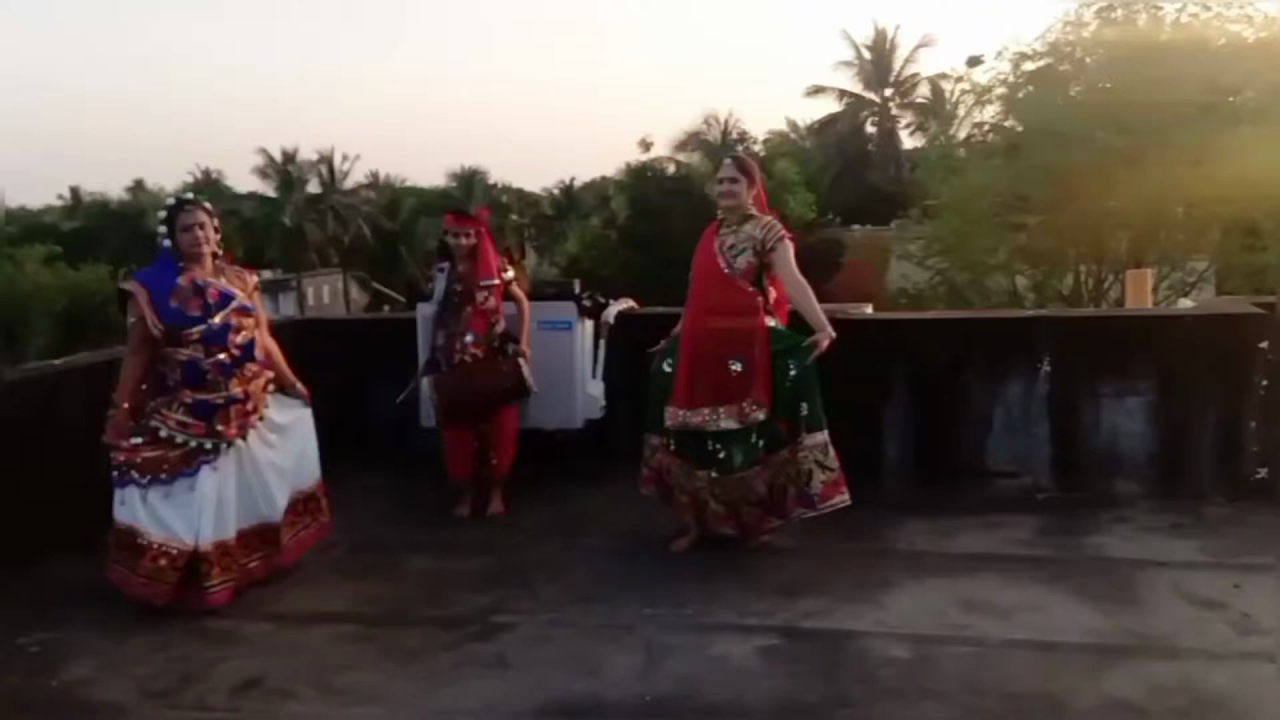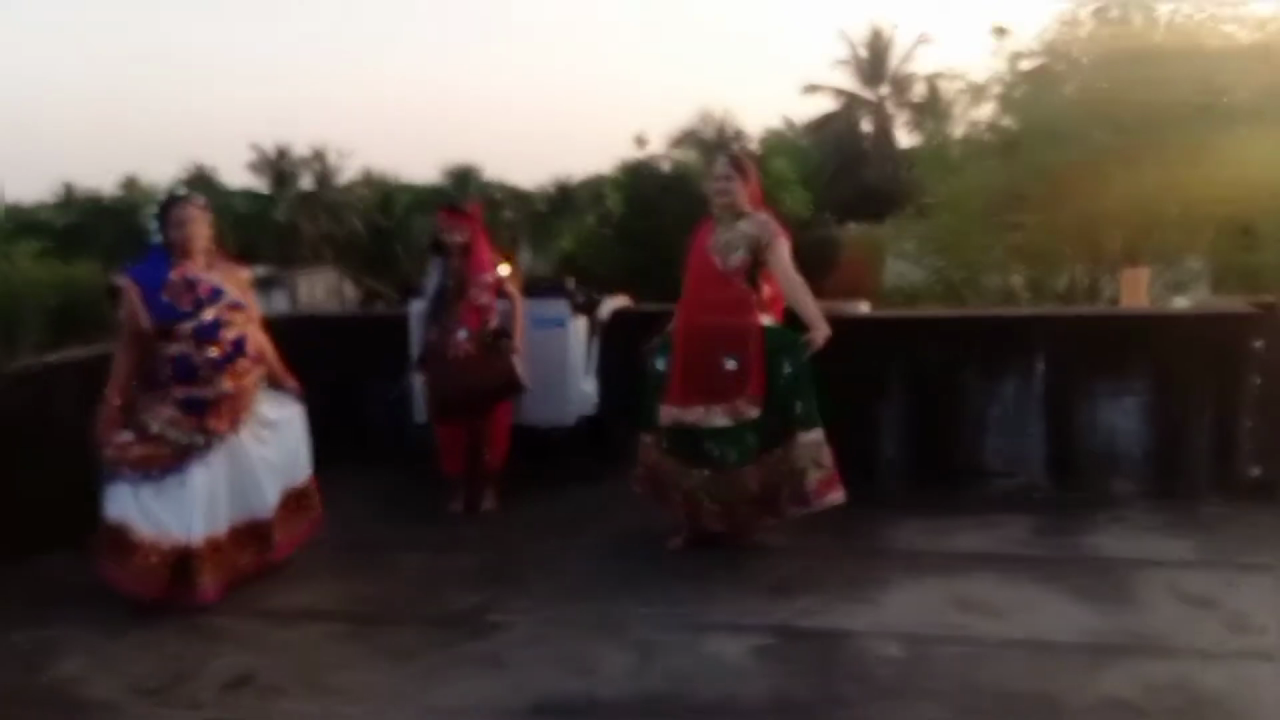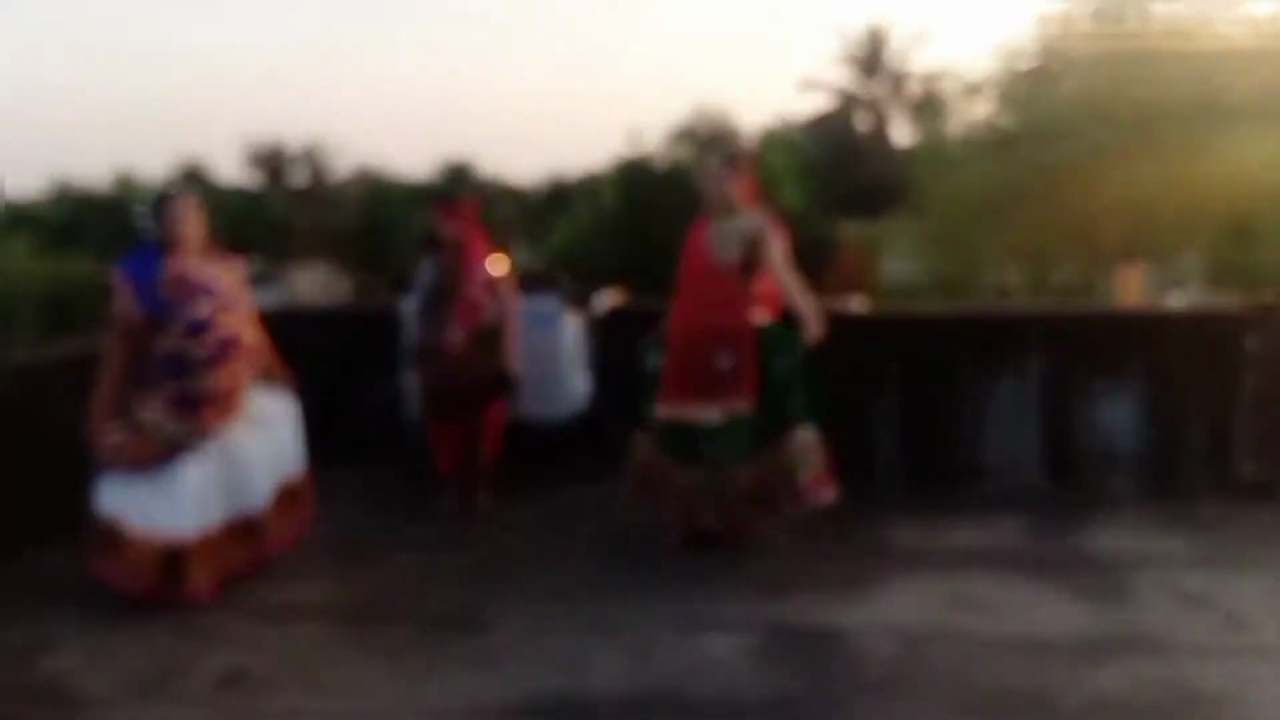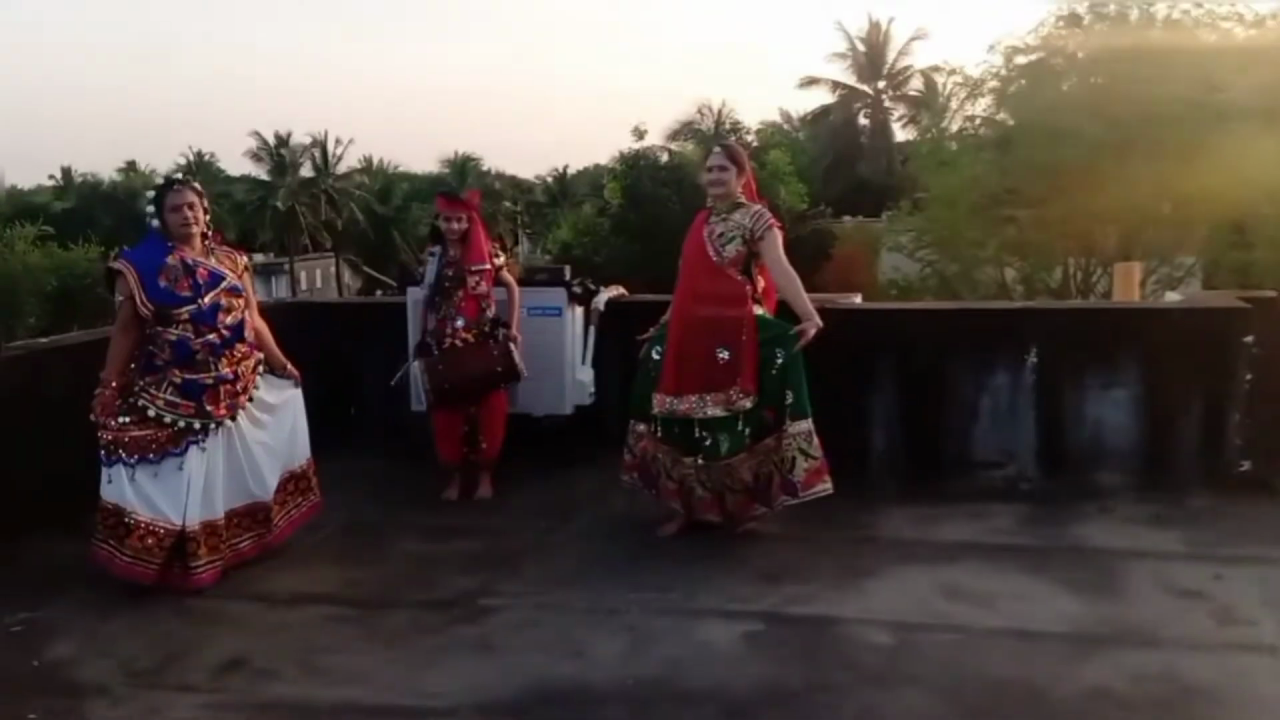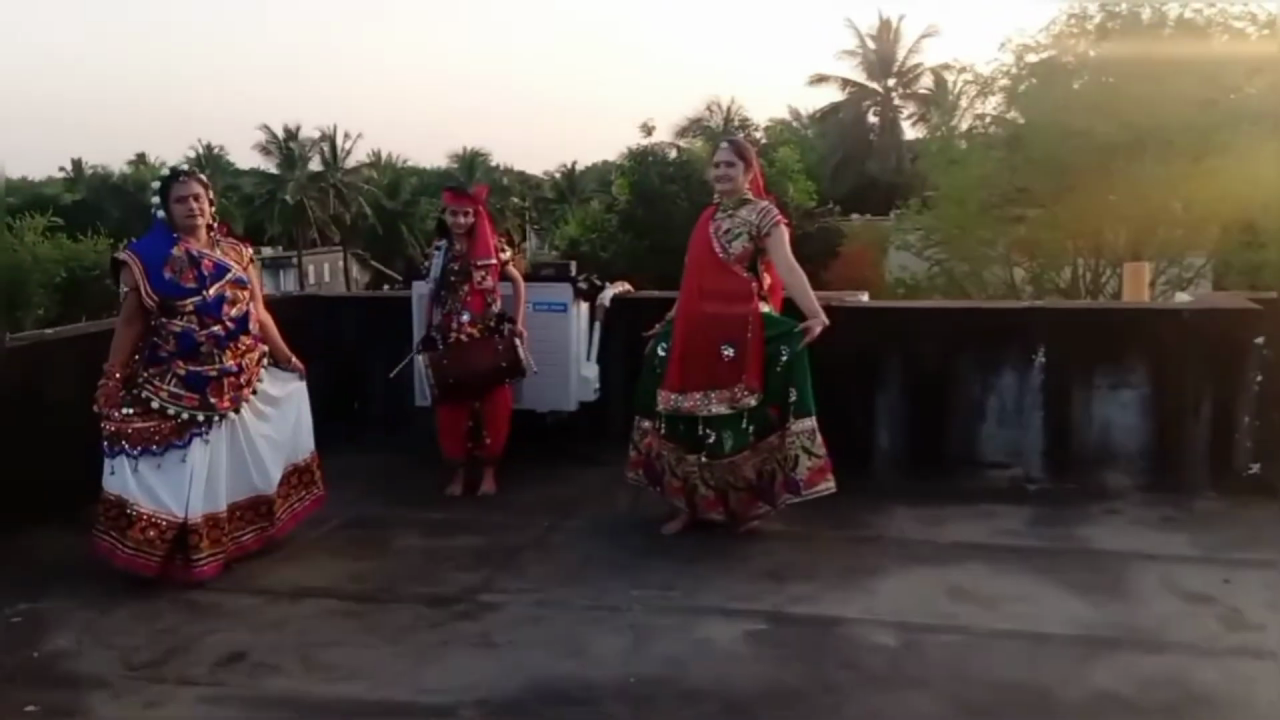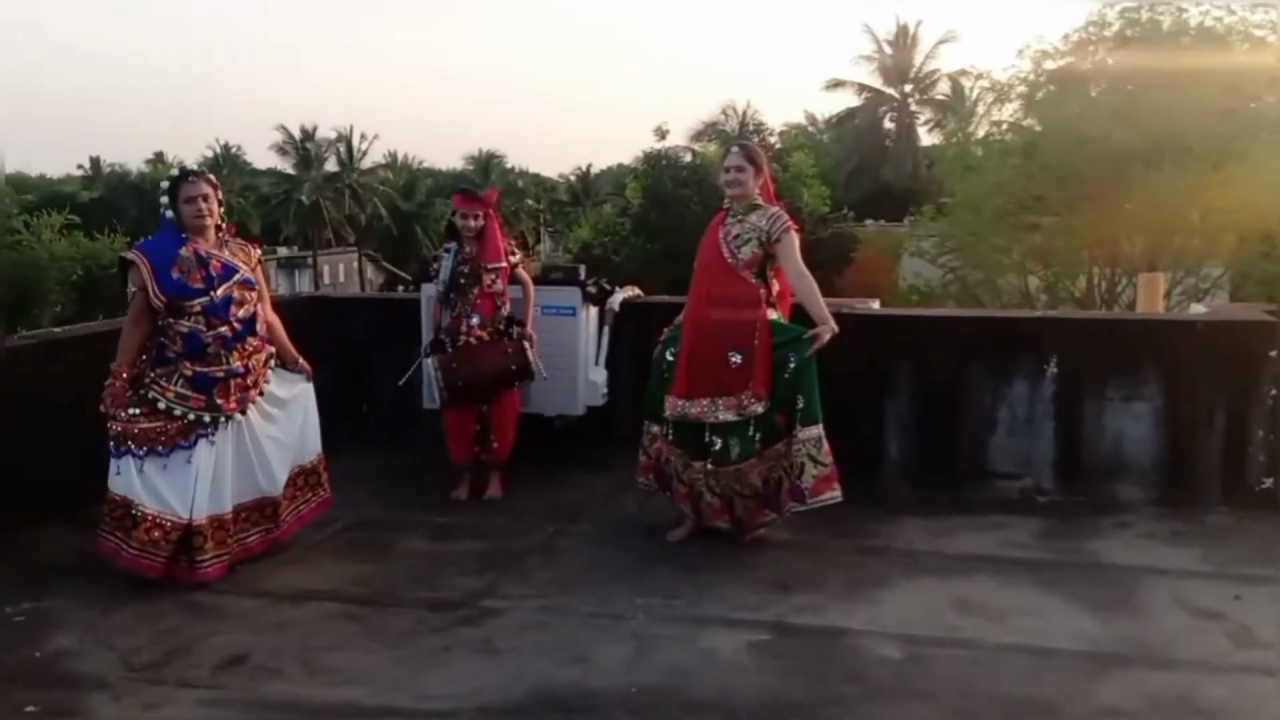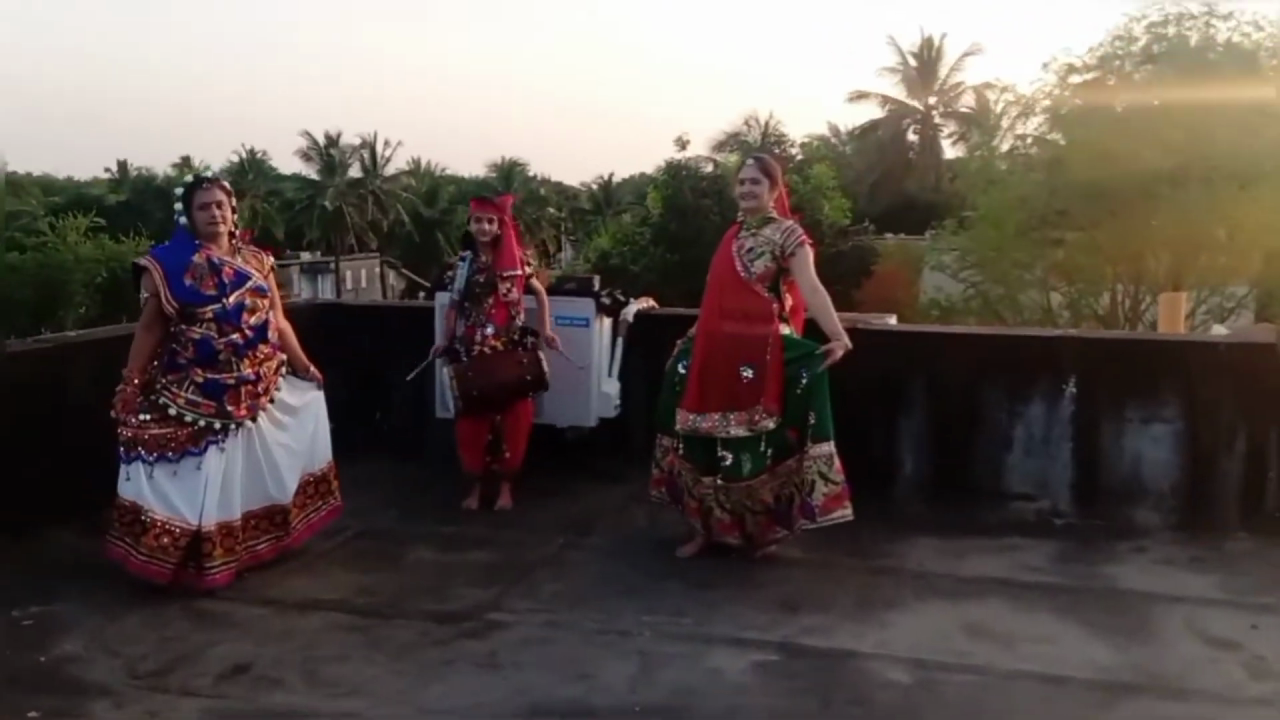
dt=0.2s
person 1, frame 1
left shoulder: (241, 280)
right shoulder: (154, 288)
left elbow: (264, 339)
right elbow: (138, 353)
left wrist: (291, 383)
right wrist: (121, 410)
left hip: (248, 409)
right hip: (186, 417)
left knee: (246, 492)
right knee: (194, 499)
left ankle: (249, 563)
right ankle: (201, 576)
person 1, frame 2
left shoulder: (234, 276)
right shoulder: (146, 282)
left elbow: (256, 335)
right elbow: (130, 347)
left wrist: (281, 377)
right wrist: (113, 404)
left hip: (239, 404)
right hip: (177, 410)
left knee: (239, 487)
right knee: (188, 495)
left ankle: (240, 557)
right ankle: (191, 571)
person 1, frame 3
left shoulder: (227, 271)
right shoulder: (141, 277)
left elbow: (249, 330)
right elbow: (122, 340)
left wrist: (274, 372)
right wrist: (106, 401)
left hip: (229, 398)
right hip: (169, 404)
left knee: (231, 484)
right knee: (178, 491)
left ankle: (233, 553)
right ankle: (183, 569)
person 1, frame 4
left shoulder: (231, 261)
right shoulder: (143, 266)
left elbow: (253, 320)
right elbow: (126, 330)
left wrist: (281, 364)
right wrist: (108, 390)
left hip: (235, 388)
right hip: (174, 395)
left knee: (235, 471)
right knee: (181, 478)
left ankle: (235, 542)
right ankle: (187, 556)
person 1, frame 5
left shoulder: (236, 253)
right shoulder: (148, 258)
left elbow: (257, 312)
right elbow: (130, 321)
left wrist: (285, 358)
right wrist: (112, 380)
left hip: (238, 381)
right hip: (178, 387)
left knee: (236, 465)
right knee: (186, 470)
left ankle: (237, 535)
right ankle: (190, 549)
person 1, frame 6
left shoulder: (244, 253)
right shoulder: (156, 257)
left elbow: (265, 313)
right elbow: (138, 321)
left wrist: (292, 359)
right wrist: (119, 380)
left hip: (245, 382)
right hip: (184, 388)
left knee: (242, 467)
right knee: (191, 471)
left ankle: (241, 537)
right ankle: (194, 550)
person 1, frame 7
left shoulder: (257, 261)
right shoulder: (169, 264)
left elbow: (277, 320)
right elbow: (150, 327)
left wrist: (304, 367)
right wrist: (130, 386)
left hip: (257, 389)
right hip: (196, 394)
left knee: (252, 472)
right knee: (200, 477)
left ankle: (253, 545)
right ankle: (203, 558)
person 2, frame 1
left shoulder: (767, 229)
right shoulder: (711, 232)
left elbow: (792, 280)
left wrist: (822, 327)
right wrist: (677, 336)
left hip: (749, 344)
right hip: (702, 346)
left knee: (749, 432)
right knee: (696, 434)
left ankle: (754, 518)
right ankle: (700, 518)
person 2, frame 2
left shoulder: (761, 226)
right shoulder: (705, 230)
left elbow: (786, 277)
left wrist: (816, 324)
right wrist: (673, 333)
left hip: (742, 342)
right hip: (698, 343)
left knee: (742, 430)
right knee: (691, 432)
left ankle: (747, 516)
right ankle: (694, 517)
person 2, frame 3
left shoulder: (755, 223)
right shoulder: (700, 227)
left elbow: (780, 274)
left wrist: (810, 321)
right wrist: (669, 331)
left hip: (737, 340)
right hip: (693, 340)
left knee: (737, 429)
right knee: (687, 428)
left ankle: (742, 514)
right ankle: (688, 513)
person 2, frame 4
left shoulder: (756, 217)
right shoulder: (701, 220)
left elbow: (779, 269)
left wrist: (809, 316)
right wrist: (667, 324)
left hip: (736, 333)
right hip: (691, 334)
left knee: (735, 421)
right knee: (685, 422)
left ankle: (740, 504)
right ankle: (686, 505)
person 2, frame 5
left shoulder: (763, 213)
right shoulder: (707, 217)
left elbow: (786, 266)
left wrist: (815, 313)
right wrist: (672, 319)
left hip: (742, 330)
right hip: (696, 330)
left knee: (741, 418)
right knee: (689, 418)
left ankle: (745, 503)
right ankle: (690, 503)
person 2, frame 6
left shoulder: (773, 219)
right shoulder: (718, 221)
left elbow: (796, 272)
left wrist: (825, 321)
right wrist: (681, 325)
left hip: (750, 336)
right hip: (705, 336)
left knee: (748, 425)
right knee: (696, 426)
left ankle: (751, 512)
right ankle: (697, 510)
person 2, frame 7
left shoulder: (787, 233)
right shoulder: (732, 234)
left elbow: (810, 288)
left wrist: (838, 337)
right wrist: (694, 338)
left hip: (762, 351)
right hip: (717, 350)
left knee: (759, 441)
right knee: (707, 439)
left ankle: (761, 529)
right ankle: (708, 525)
person 3, frame 1
left shoulder: (495, 267)
right shoulder: (442, 271)
left elbow: (522, 301)
right elbow: (439, 317)
left wrist: (522, 343)
right wrist: (433, 358)
left hip: (492, 358)
right hip: (454, 362)
left knee: (497, 424)
right knee: (458, 426)
left ankle: (497, 492)
right ankle: (465, 493)
person 3, frame 2
left shoulder: (488, 264)
right shoulder: (436, 268)
left elbow: (514, 299)
right elbow: (431, 312)
left wrist: (514, 339)
right wrist: (426, 353)
left hip: (484, 354)
right hip: (447, 356)
left knee: (489, 421)
right knee: (451, 421)
left ankle: (488, 488)
right ankle: (457, 488)
person 3, frame 3
left shoulder: (483, 261)
right shoulder: (432, 265)
left elbow: (507, 296)
right elbow: (427, 310)
left wrist: (506, 338)
right wrist: (424, 347)
left hip: (478, 351)
right hip: (442, 354)
left knee: (483, 415)
right knee: (445, 417)
left ankle: (480, 482)
right ankle: (452, 482)
person 3, frame 4
left shoulder: (485, 252)
right shoulder: (433, 256)
left elbow: (511, 286)
right elbow: (428, 302)
left wrist: (512, 328)
right wrist: (423, 341)
right hip: (444, 345)
left knee: (486, 408)
right knee: (448, 410)
left ankle: (485, 475)
right ankle: (454, 476)
person 3, frame 5
left shoulder: (492, 247)
right shoulder: (439, 250)
left elbow: (517, 281)
right elbow: (432, 295)
left wrist: (517, 322)
right wrist: (427, 335)
left hip: (487, 337)
right hip: (449, 339)
left knee: (491, 404)
right knee: (452, 405)
left ankle: (489, 471)
right ankle: (458, 472)
person 3, frame 6
left shoulder: (501, 250)
right shoulder: (448, 253)
left elbow: (526, 283)
right elbow: (441, 298)
left wrist: (527, 325)
right wrist: (435, 337)
left hip: (496, 340)
right hip: (458, 342)
left knee: (498, 408)
right knee: (460, 408)
left ankle: (495, 476)
right ankle: (464, 476)
person 3, frame 7
left shoulder: (515, 258)
right shoulder: (462, 262)
left elbow: (539, 292)
right elbow: (455, 306)
left wrist: (546, 329)
right wrist: (445, 342)
left hip: (509, 349)
right hip: (471, 351)
left knee: (511, 416)
right knee: (472, 417)
left ankle: (505, 486)
right ankle: (475, 485)
